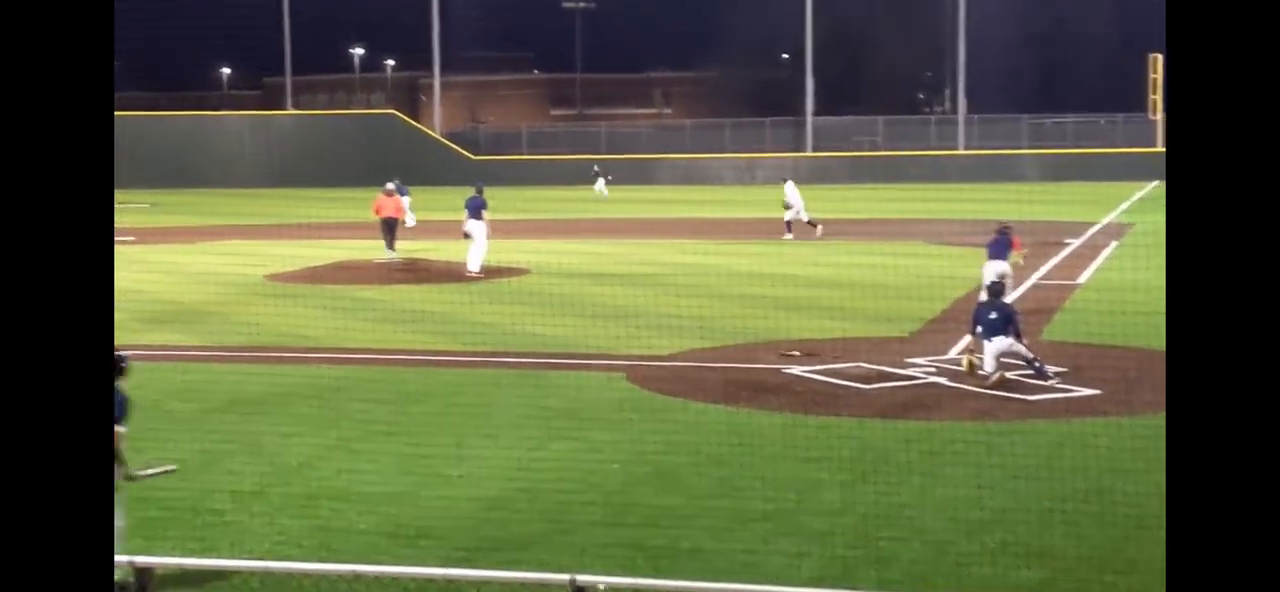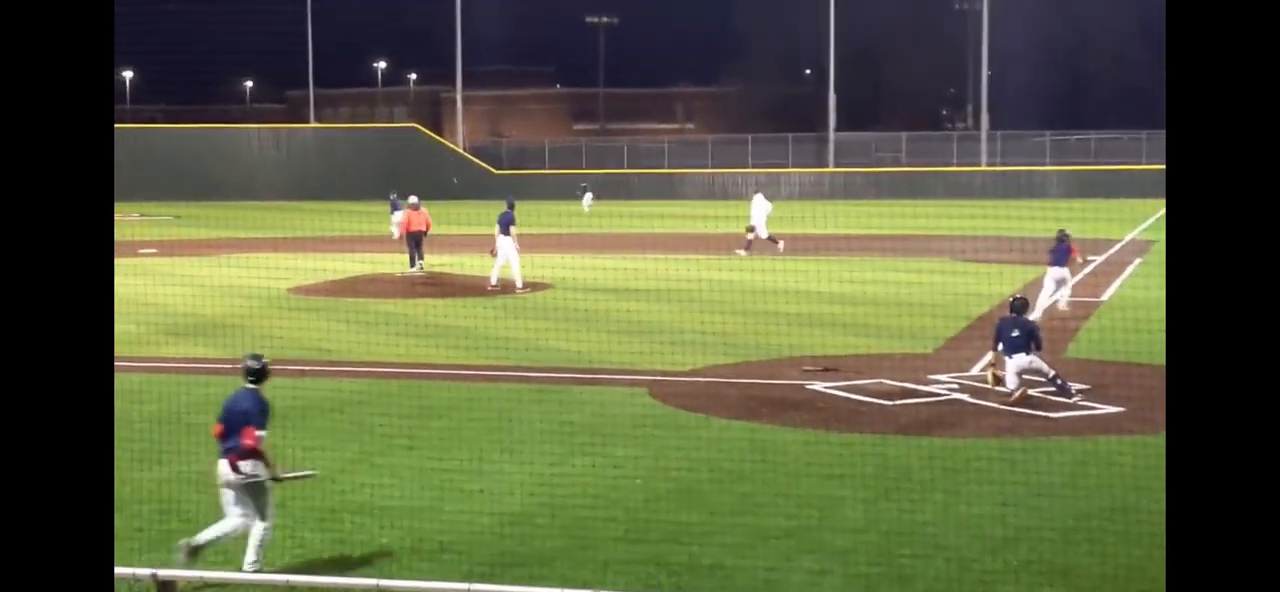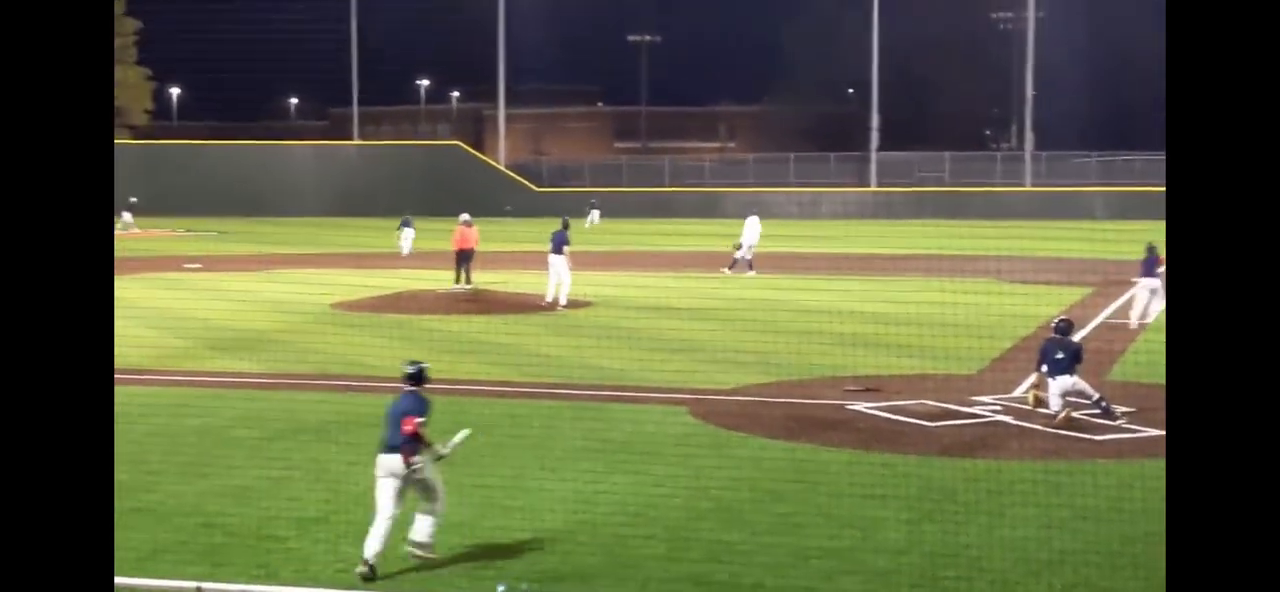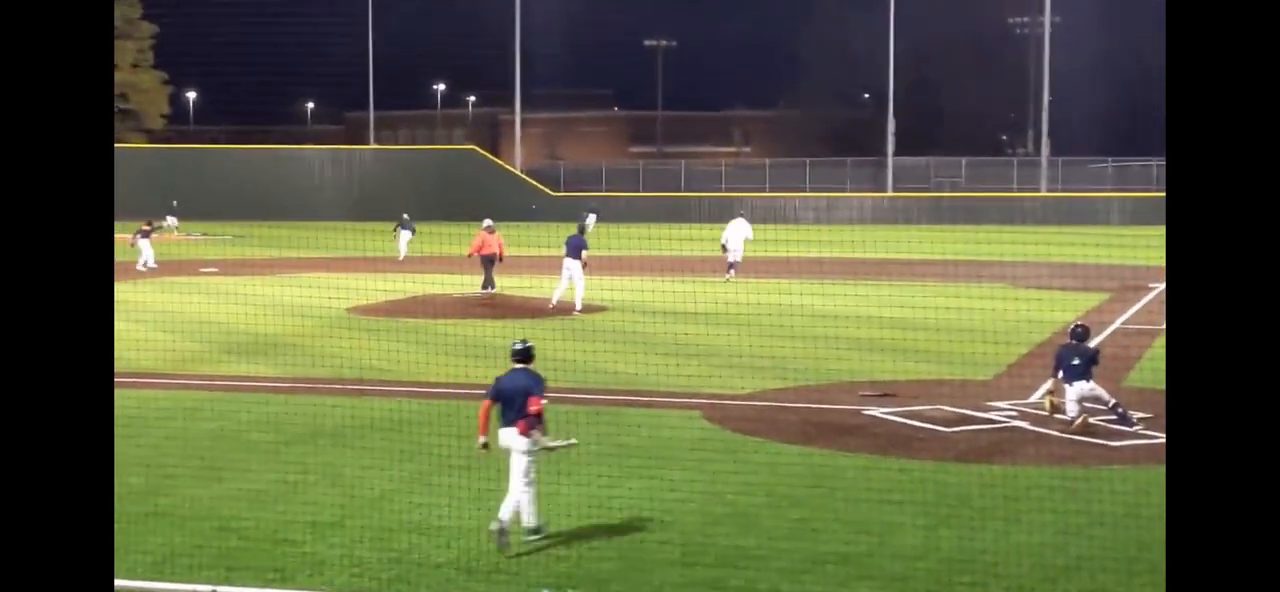
dt=0.4s
person 1, frame 1
right shoulder: (118, 398)
right elbow: (113, 438)
right wrist: (124, 468)
right hip: (112, 466)
left knee: (115, 521)
right knee: (115, 522)
person 1, frame 2
left shoulder: (232, 399)
right shoulder: (260, 403)
left elbow: (218, 433)
right elbow: (253, 443)
right wrist: (271, 468)
left hip: (225, 464)
right hip: (248, 466)
left knee: (238, 520)
right knee: (263, 518)
left ankle: (196, 543)
right ankle: (251, 569)
person 1, frame 3
left shoulder: (396, 402)
right shoulder: (420, 401)
right elbow: (412, 429)
right wrist: (434, 449)
left hip: (386, 460)
right hip: (410, 460)
left knee: (384, 514)
right knee: (434, 499)
left ankle: (368, 560)
right ankle: (419, 540)
person 1, frame 4
left shoulder: (501, 380)
right shoulder: (535, 379)
left elbow: (486, 407)
right elbow: (536, 409)
left wrist: (482, 435)
right wrist: (543, 434)
left hip: (505, 434)
right hip: (524, 434)
left knee: (522, 481)
right knee: (520, 485)
left ankle: (531, 526)
right ankle: (501, 521)
